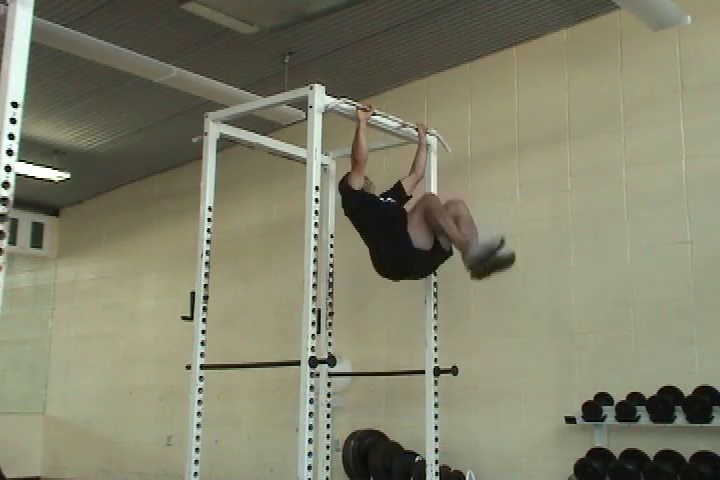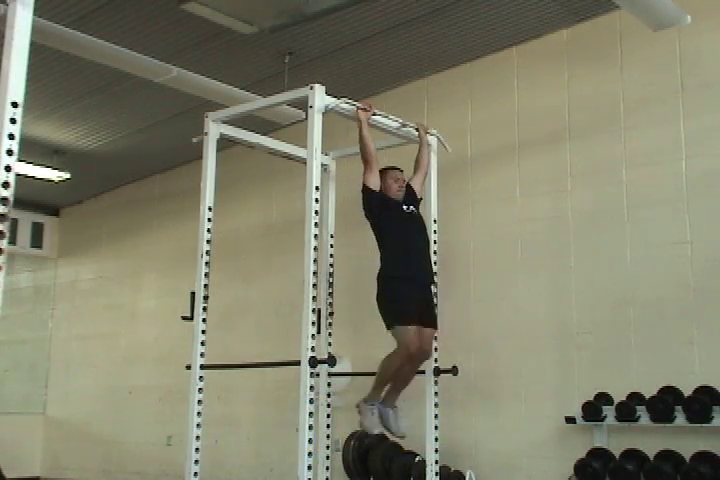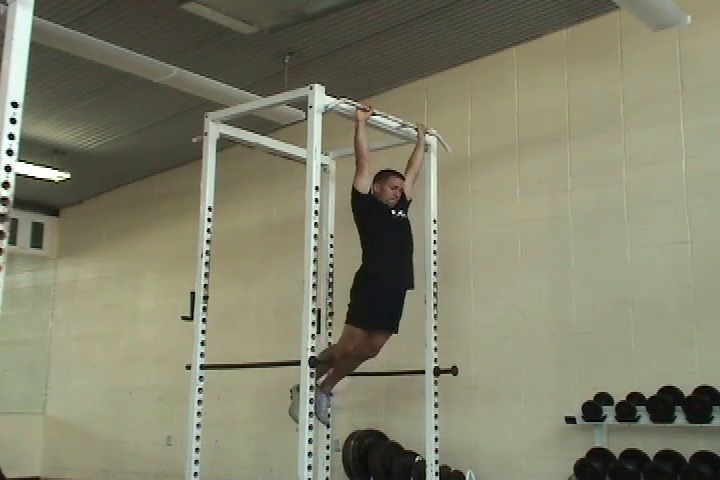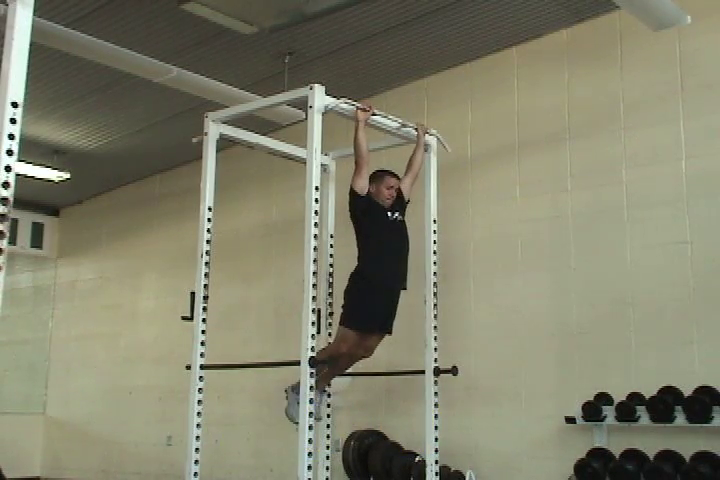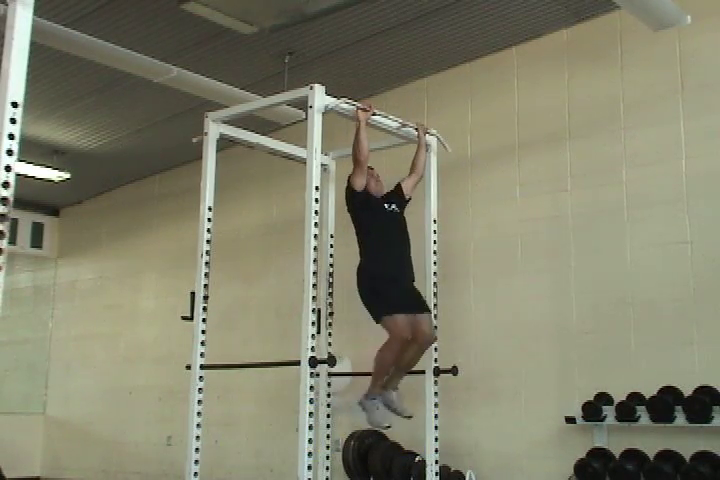
dt=0.4s
person 1, frame 1
left shoulder: (389, 197)
right shoulder: (355, 202)
left elbow: (416, 175)
right elbow: (358, 162)
left wrist: (422, 139)
right wrist: (361, 123)
left hip: (417, 255)
right hip: (394, 257)
left knee: (456, 205)
right knee: (430, 201)
left ankle: (478, 258)
right ankle: (473, 251)
person 1, frame 2
left shoulder: (410, 203)
right shoulder: (378, 202)
left elbow: (420, 171)
right elbow: (370, 165)
left wrist: (423, 140)
right wrist: (362, 124)
left hip: (421, 286)
right hip: (396, 284)
left knee: (422, 352)
right knee: (410, 348)
left ankle: (387, 404)
right ankle: (369, 403)
person 1, frame 3
left shoulder: (400, 209)
right shoulder: (366, 205)
left elbow: (412, 172)
right elbow: (363, 164)
left wrist: (421, 140)
right wrist: (361, 124)
left hip: (396, 290)
right hip: (372, 286)
left knee: (370, 349)
right knee: (349, 345)
left ankle: (324, 390)
right ankle: (303, 389)
person 1, frame 4
left shoulder: (397, 209)
right shoulder: (363, 206)
left elbow: (411, 173)
right elbow: (362, 165)
left wrist: (420, 140)
right wrist: (360, 123)
left hip: (390, 290)
right hip: (365, 287)
left knee: (364, 350)
right knee: (344, 347)
left ankle: (317, 387)
right ankle: (297, 389)
person 1, frame 5
left shoulder: (392, 201)
right shoulder: (357, 199)
left elbow: (416, 174)
right elbow: (360, 164)
left wrist: (421, 140)
right wrist: (361, 123)
left hip: (402, 279)
right hip: (376, 279)
left knee: (425, 336)
right knee: (403, 334)
left ankle: (388, 389)
right ankle: (372, 396)
